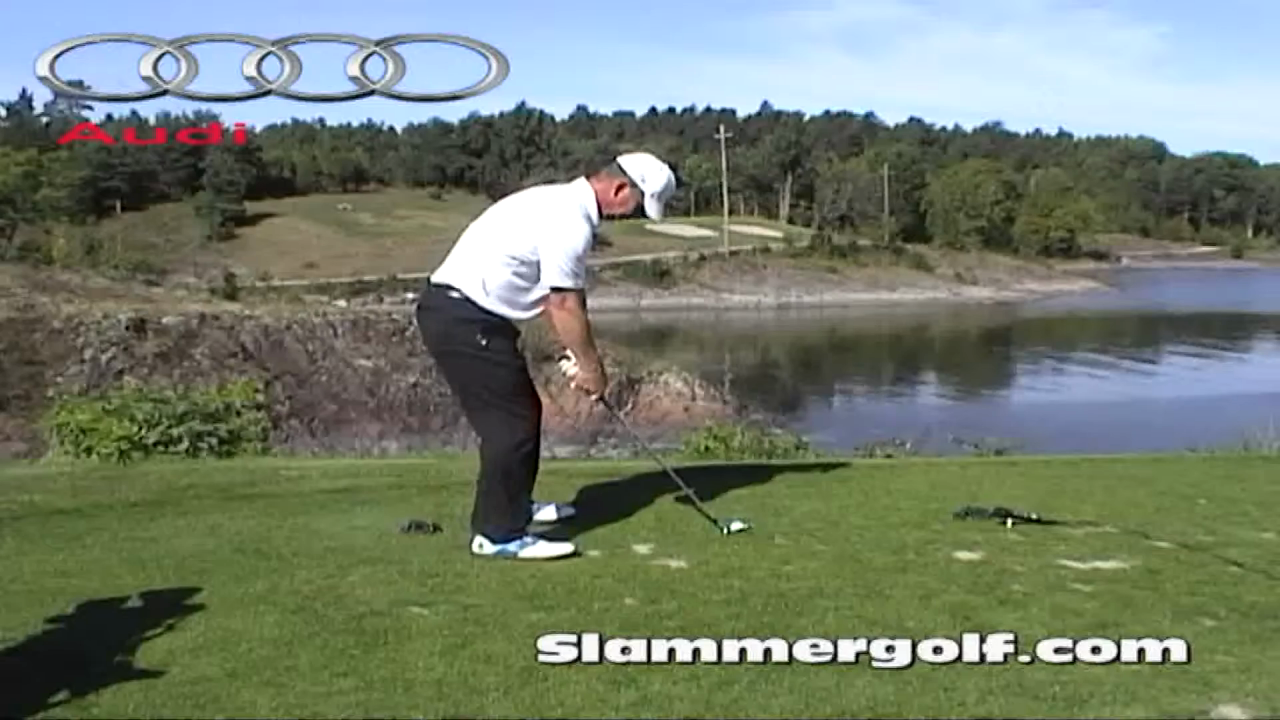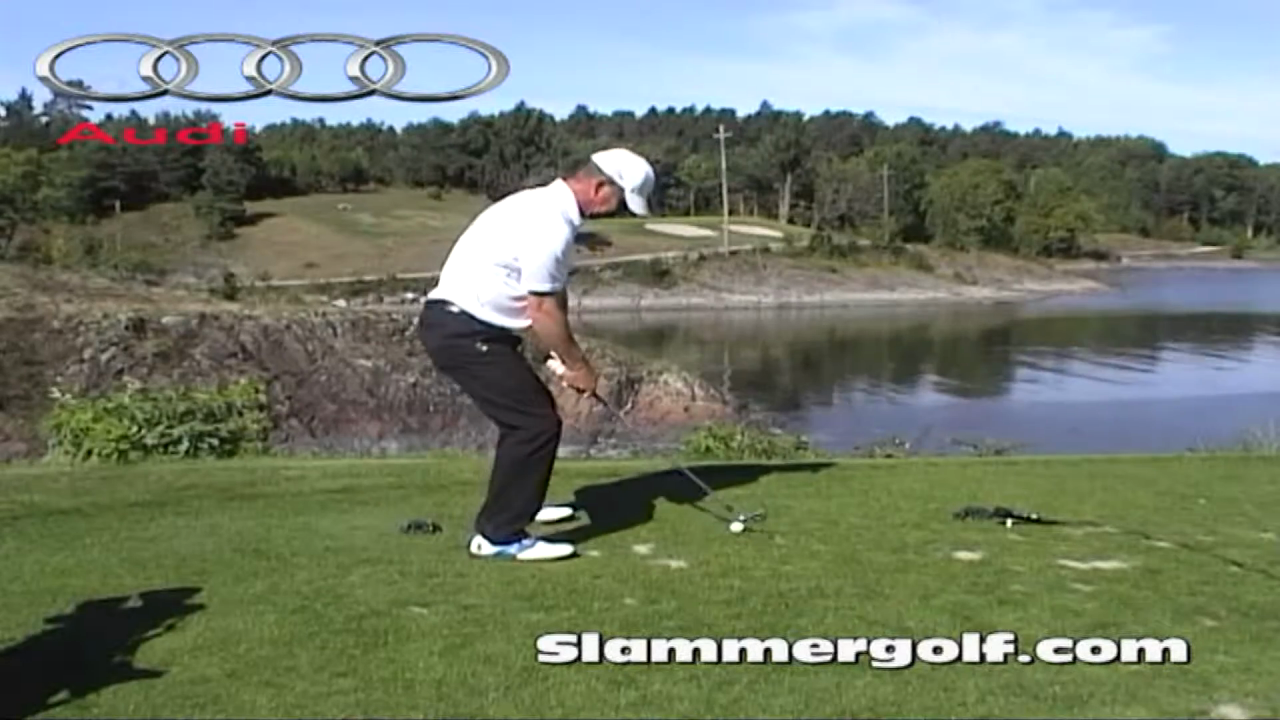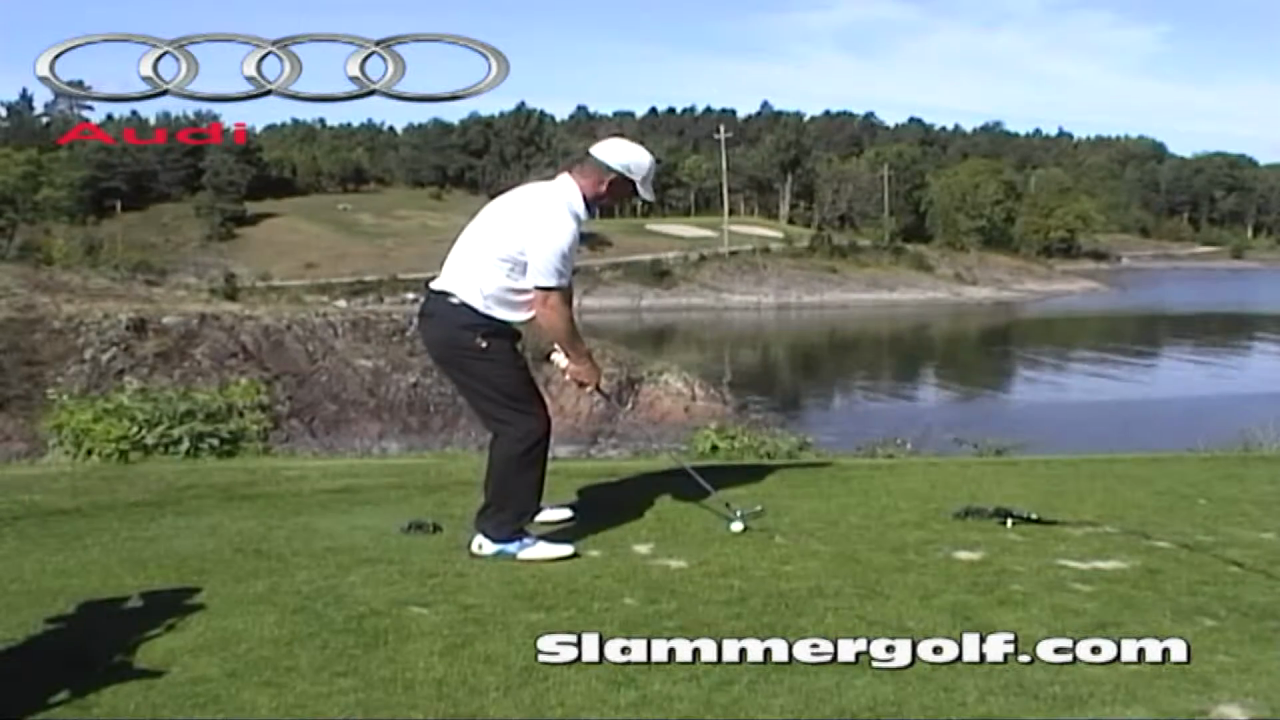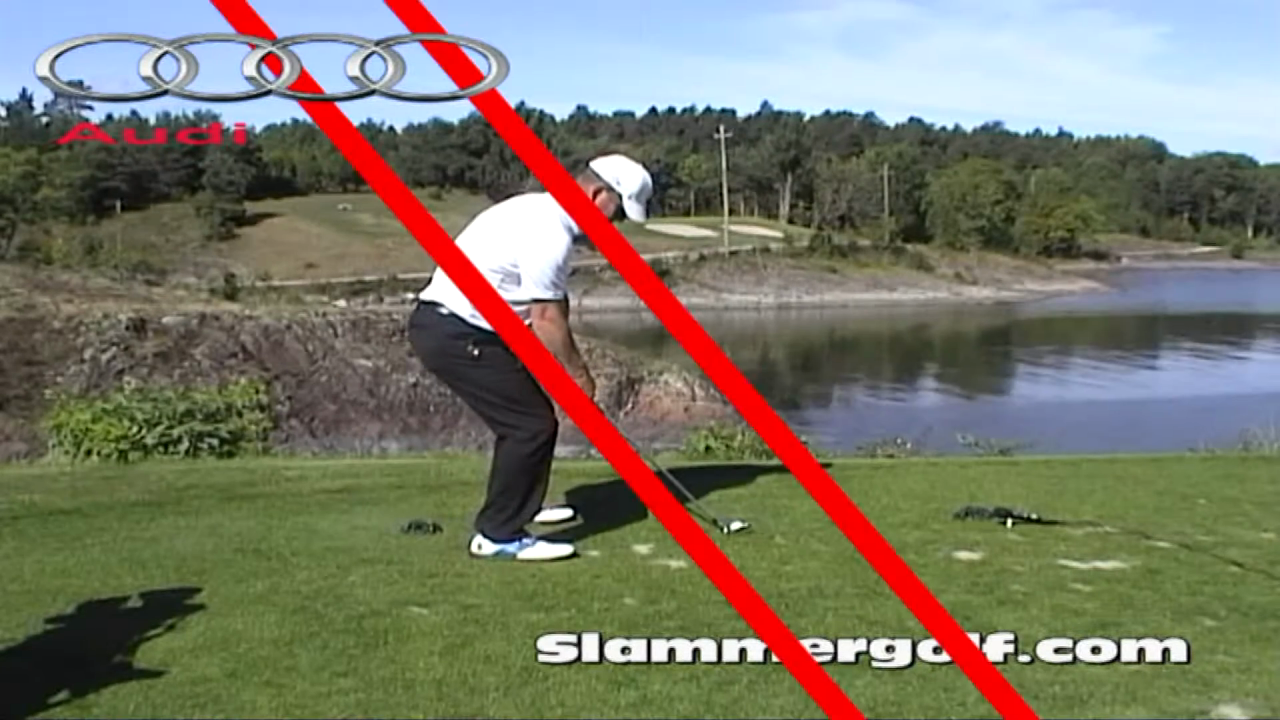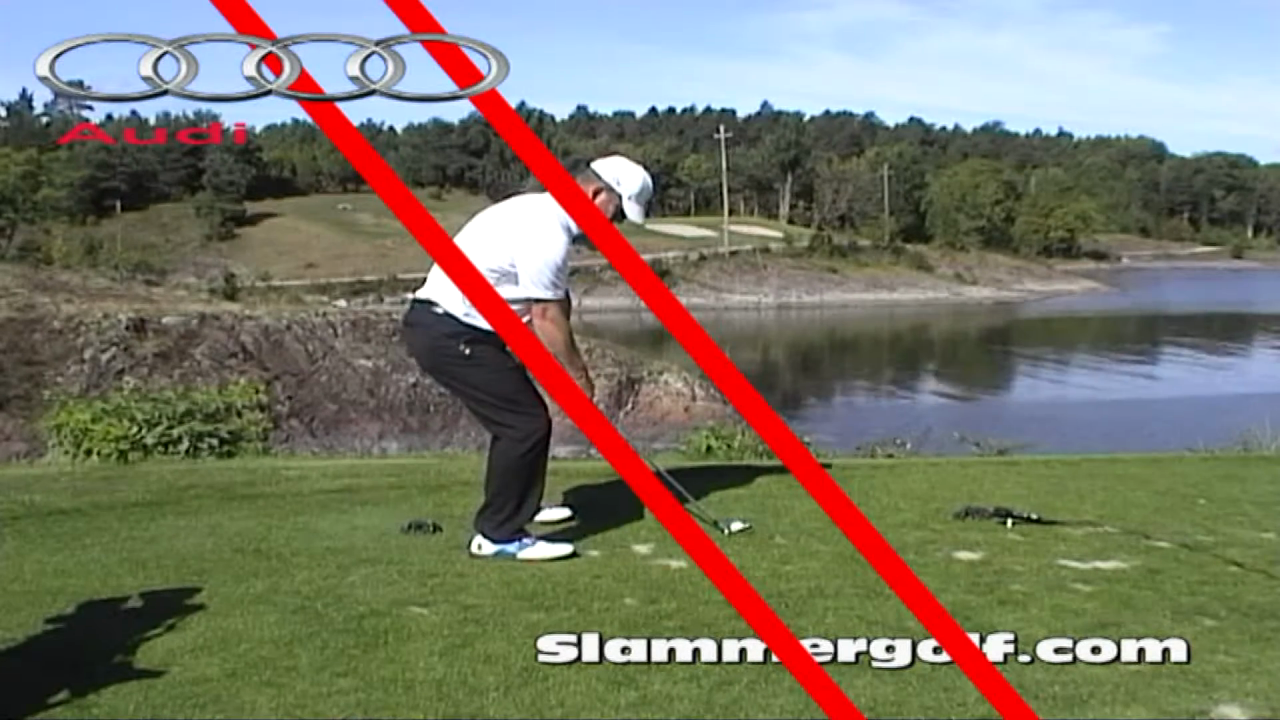
dt=1s
person 1, frame 1
left shoulder: (567, 204)
right shoulder: (571, 220)
left elbow: (570, 297)
right elbow: (564, 306)
left wrist: (579, 356)
right wrist: (590, 365)
left hip: (467, 312)
right hip: (461, 317)
left knee: (522, 411)
right knee: (509, 423)
left ankle: (514, 504)
right ankle: (497, 533)
person 1, frame 2
left shoulder: (551, 208)
right shoulder: (550, 224)
left elbow: (551, 297)
right elbow: (543, 310)
left wrist: (569, 356)
right wrist: (577, 365)
left hip: (465, 325)
right hip: (461, 330)
left knee: (527, 415)
right knee: (536, 422)
left ankle: (515, 504)
right ankle: (499, 534)
person 1, frame 3
left shoulder: (551, 200)
right shoulder: (556, 219)
left elbow: (556, 290)
right elbow: (548, 304)
left wrist: (571, 351)
right wrist: (581, 358)
left hip: (462, 318)
right hip: (463, 324)
left knee: (524, 415)
right knee: (523, 423)
left ankle: (517, 504)
right ankle: (499, 534)
person 1, frame 4
left shoulder: (544, 211)
right shoulder: (548, 232)
left elbow: (552, 305)
right elbow: (545, 317)
left wrist: (569, 364)
right wrist: (577, 371)
left hip: (452, 326)
right hip: (453, 333)
left knee: (526, 416)
right knee: (531, 424)
left ankle: (520, 505)
right ankle: (498, 533)
person 1, frame 5
left shoulder: (547, 215)
right shoulder: (546, 232)
left elbow: (556, 305)
right elbow: (547, 319)
left wrist: (570, 367)
right wrist: (578, 375)
left hip: (453, 327)
right hip: (447, 332)
left knee: (521, 415)
right knee: (525, 423)
left ankle: (518, 505)
right ankle: (498, 534)
